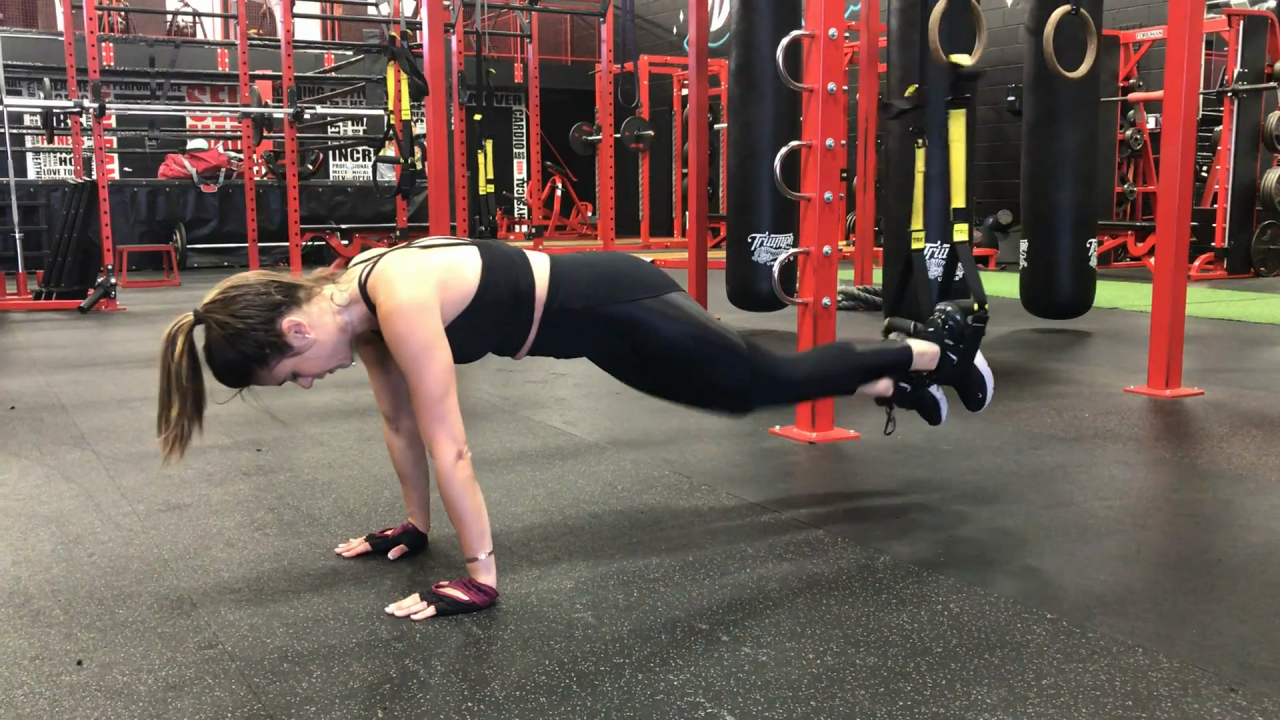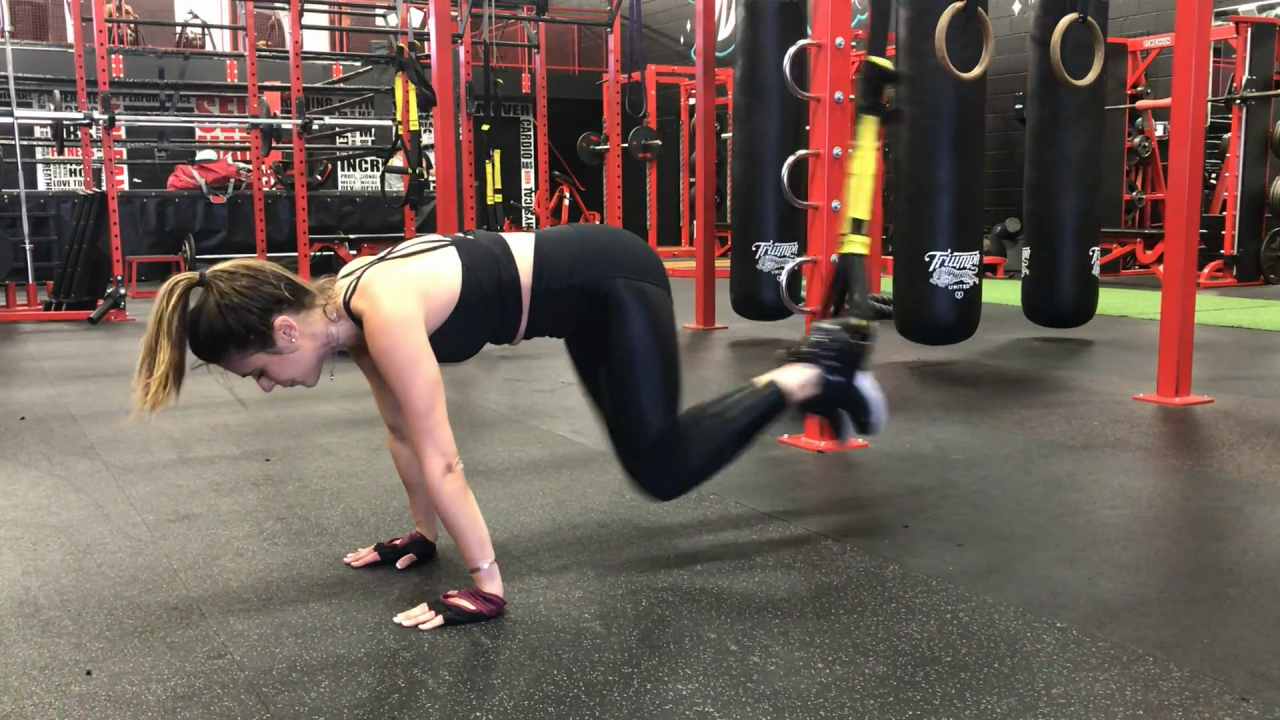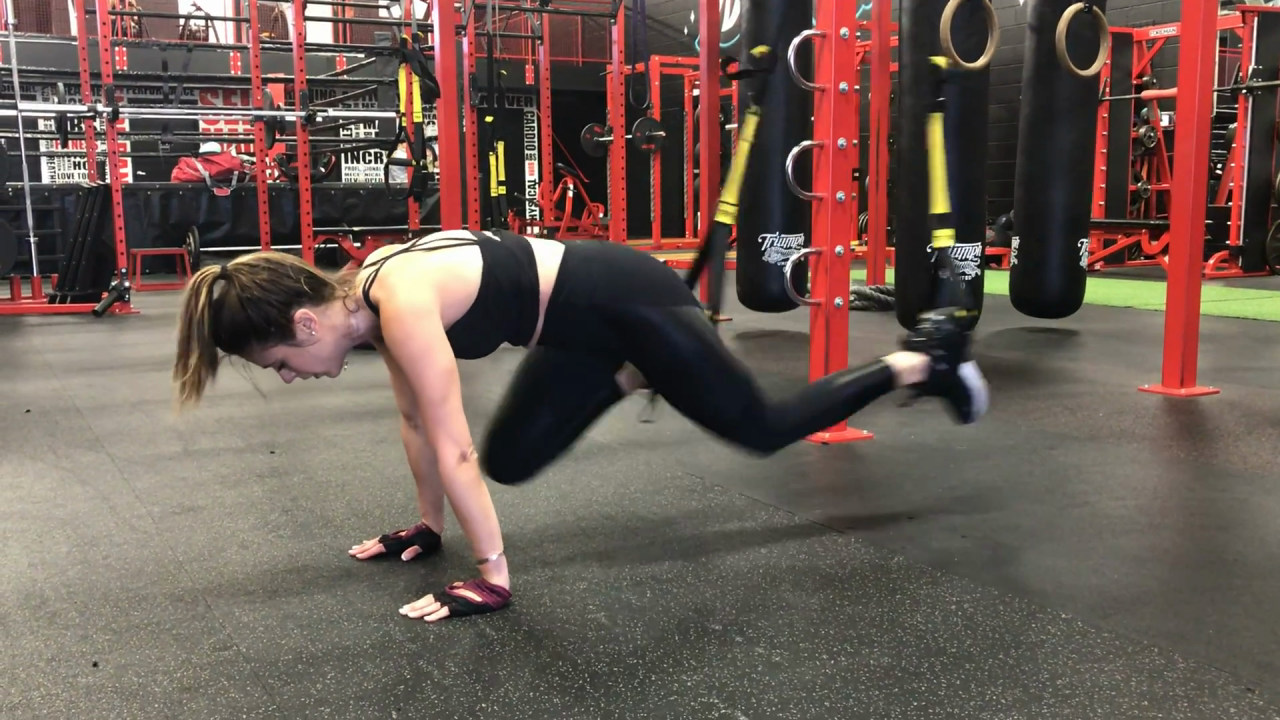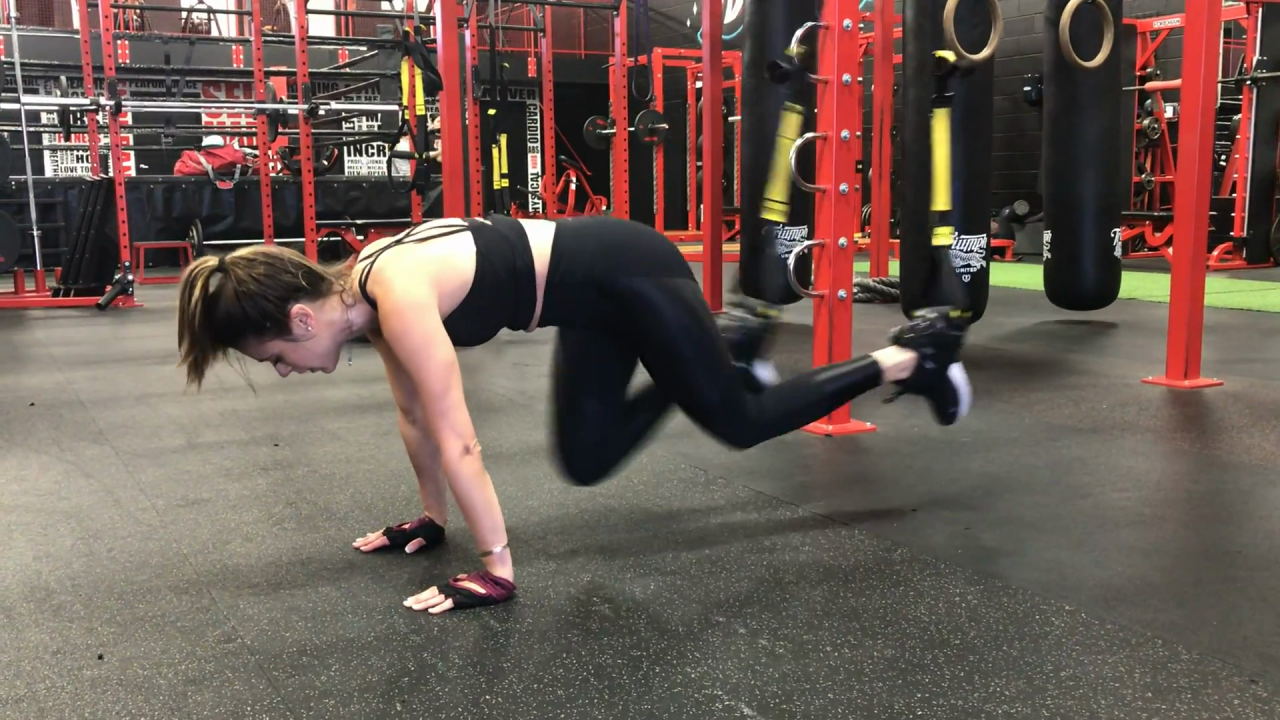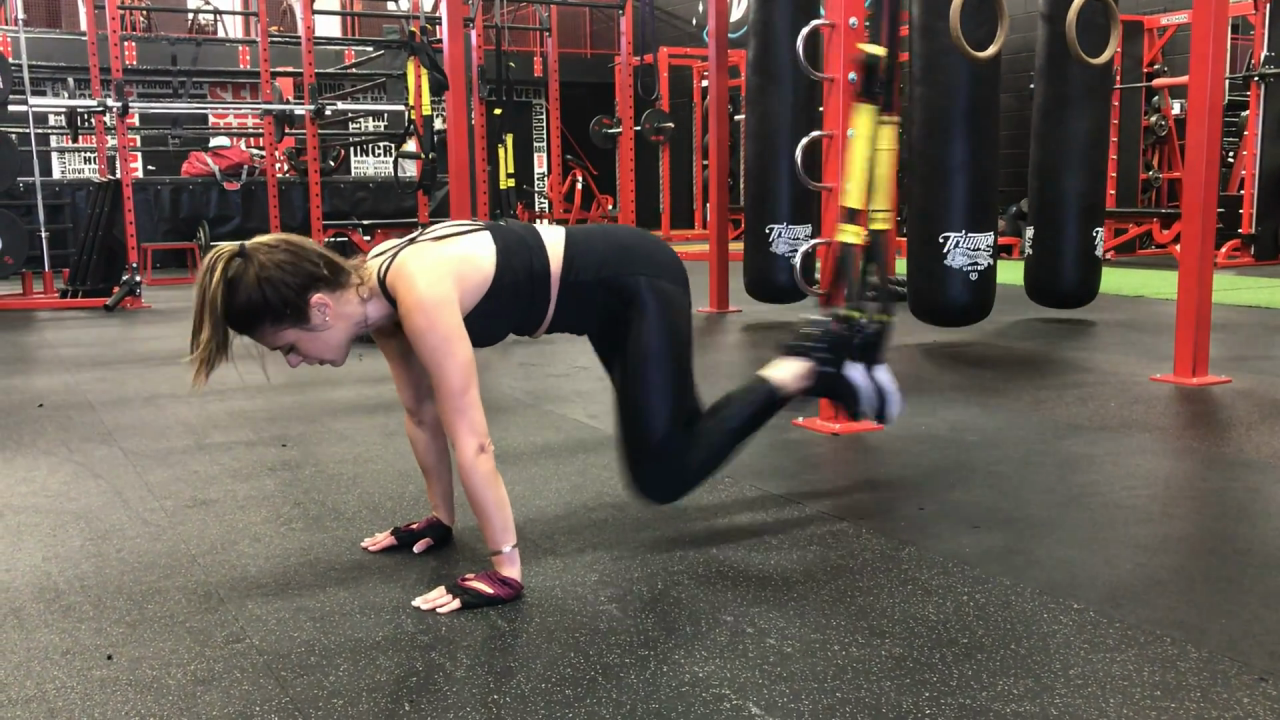
dt=1s
person 1, frame 1
left shoulder: (396, 300)
right shoulder: (355, 303)
left elbow: (447, 444)
right elbow: (400, 423)
left wrist: (481, 575)
right wrist: (413, 524)
left hip: (614, 307)
right hip: (592, 321)
left knee: (775, 377)
right knee: (746, 396)
left ankle: (937, 351)
right ankle: (898, 388)
person 1, frame 2
left shoulder: (384, 314)
right shoulder: (340, 308)
left elbow: (439, 459)
right elbow: (401, 430)
left wrist: (486, 585)
right wrist: (427, 534)
left hip: (610, 279)
right hip: (571, 288)
left knee: (666, 471)
right knee: (660, 434)
left ankle: (815, 371)
right ankle: (814, 379)
person 1, frame 3
left shoulder: (400, 306)
right shoulder: (369, 291)
left elbow: (451, 448)
right elbow: (414, 422)
left wrist: (493, 575)
right wrist: (428, 524)
left hip: (621, 299)
right hip: (584, 308)
left knee: (761, 426)
right knee: (509, 459)
left ankle: (927, 362)
right ankle: (632, 376)
person 1, frame 4
left shoulder: (393, 296)
right shoulder: (359, 290)
left elbow: (455, 438)
right elbow: (416, 414)
left wrist: (497, 570)
right wrist: (431, 519)
left hip: (624, 278)
right hip: (592, 289)
left knee: (740, 426)
right knee: (584, 463)
left ankle: (910, 355)
right ankle: (717, 346)
person 1, frame 5
left shoulder: (417, 292)
right shoulder: (367, 286)
left elbow: (469, 438)
right elbow: (419, 413)
left wrist: (504, 568)
right wrist: (438, 518)
left hip: (635, 277)
right hip: (596, 284)
left knee: (665, 476)
right knee: (680, 434)
left ankle: (811, 363)
right ankle: (841, 361)
